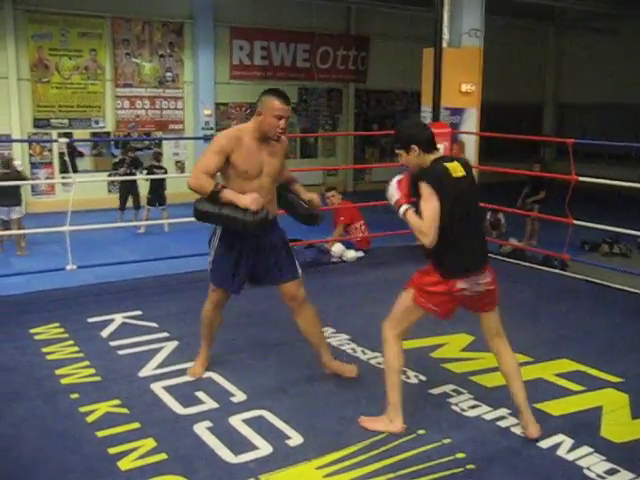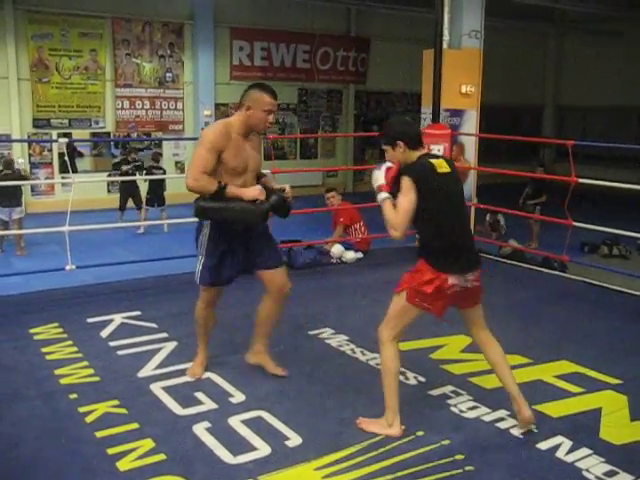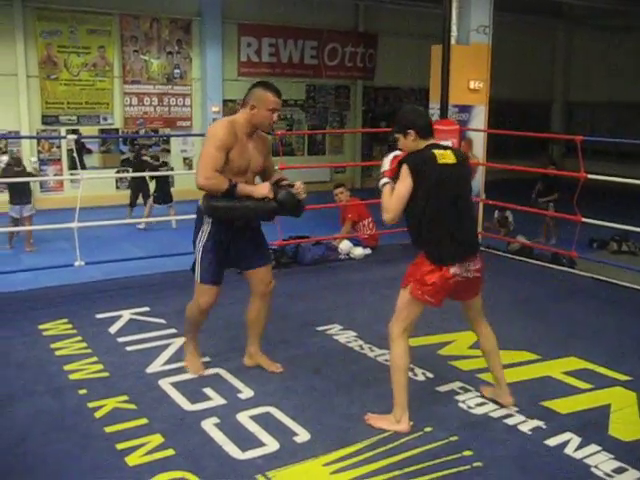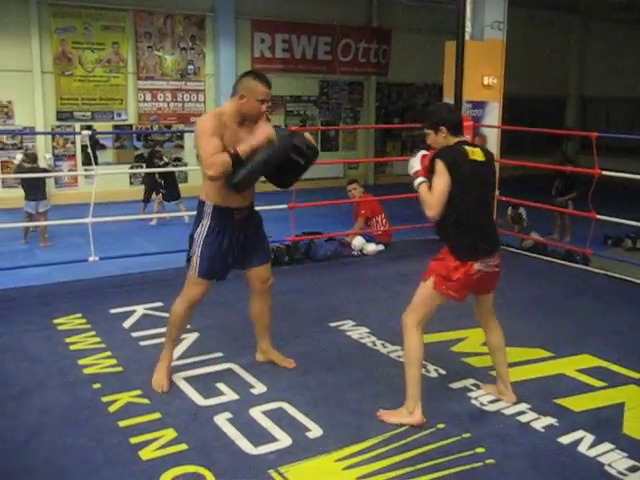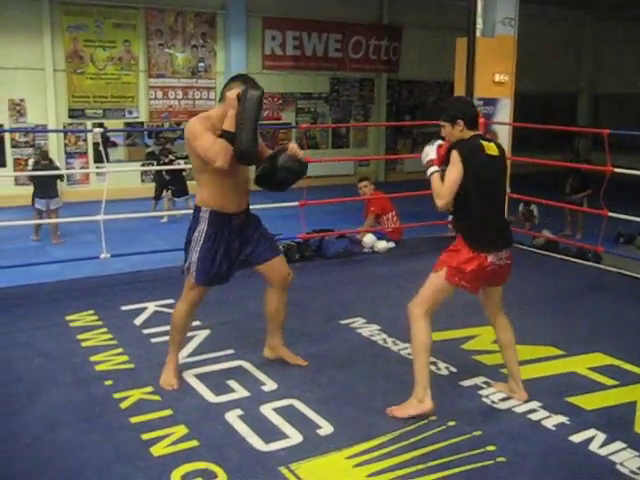
dt=0.2s
person 1, frame 1
left shoulder: (428, 178)
right shoulder: (463, 168)
left elbow: (428, 237)
left wrist: (402, 204)
left hip: (444, 276)
right hip: (480, 272)
left knee: (391, 332)
right knee: (497, 340)
left ankle: (393, 417)
right ankle: (528, 420)
person 1, frame 2
left shoulder: (411, 174)
right shoulder: (447, 166)
left elbow: (396, 230)
left wrist: (383, 191)
left hip: (435, 271)
right hip: (468, 267)
left knee: (387, 335)
right knee: (482, 332)
left ankle: (391, 420)
right ankle: (521, 406)
person 1, frame 3
left shoulder: (413, 162)
right shoulder: (460, 159)
left elbow: (389, 215)
left wrist: (386, 177)
left hip: (435, 263)
right hip: (470, 258)
left knee: (397, 331)
right knee: (478, 321)
left ankle: (399, 416)
right ankle: (502, 389)
person 1, frame 4
left shoulder: (445, 157)
right shoulder: (486, 157)
left elbow: (433, 211)
left wrist: (420, 175)
left hip: (459, 257)
right hip: (489, 254)
left knee: (412, 322)
right knee: (487, 318)
left ankle: (412, 409)
right ankle: (505, 387)
person 1, frame 5
left shoulder: (461, 149)
right shoulder: (497, 151)
left elbow: (443, 201)
left wrist: (432, 165)
left hip: (471, 249)
right hip: (500, 248)
left knee: (418, 309)
right knee: (496, 313)
left ankle: (421, 397)
right ankle: (516, 385)
person 2, frame 1
left shoulder: (281, 145)
right shoulder: (229, 140)
right elbow: (195, 180)
left wrist: (302, 193)
right wrist: (235, 197)
left hip: (269, 231)
right hip: (233, 232)
left knee: (296, 298)
right knee: (216, 299)
left ankle: (328, 359)
right ankle: (203, 355)
person 2, frame 2
left shoulder: (256, 139)
right shoulder: (217, 134)
right elbow: (194, 181)
left wrist: (272, 186)
right wrist: (241, 192)
left hip: (252, 223)
right hip: (219, 225)
left knee: (281, 287)
right knee: (209, 297)
left ankle: (258, 350)
right ankle: (201, 354)
person 2, frame 3
left shoulder: (262, 139)
right shoulder: (222, 131)
left elbow: (268, 174)
right elbow: (204, 179)
left wrist: (288, 185)
right wrist: (251, 189)
left hip: (246, 221)
right hip: (215, 221)
left knee: (264, 286)
right knee: (206, 299)
left ankle: (253, 352)
right ankle: (191, 345)
person 2, frame 4
left shoulder: (257, 125)
right shoulder: (211, 121)
left elbow: (272, 164)
right elbow: (213, 169)
right wrist: (251, 143)
left hip: (247, 215)
right hip: (215, 216)
left knee: (263, 284)
right knee: (193, 292)
left ankle: (264, 348)
right ankle: (165, 359)
person 2, frame 5
left shoulder: (245, 125)
right shoulder: (199, 125)
left elbow: (265, 159)
right elbow: (221, 160)
left wrist: (287, 152)
right wrist: (232, 114)
left hip: (244, 218)
right hip: (211, 221)
left knee: (282, 276)
right knee: (192, 295)
left ankle: (274, 344)
right ankle: (171, 361)
